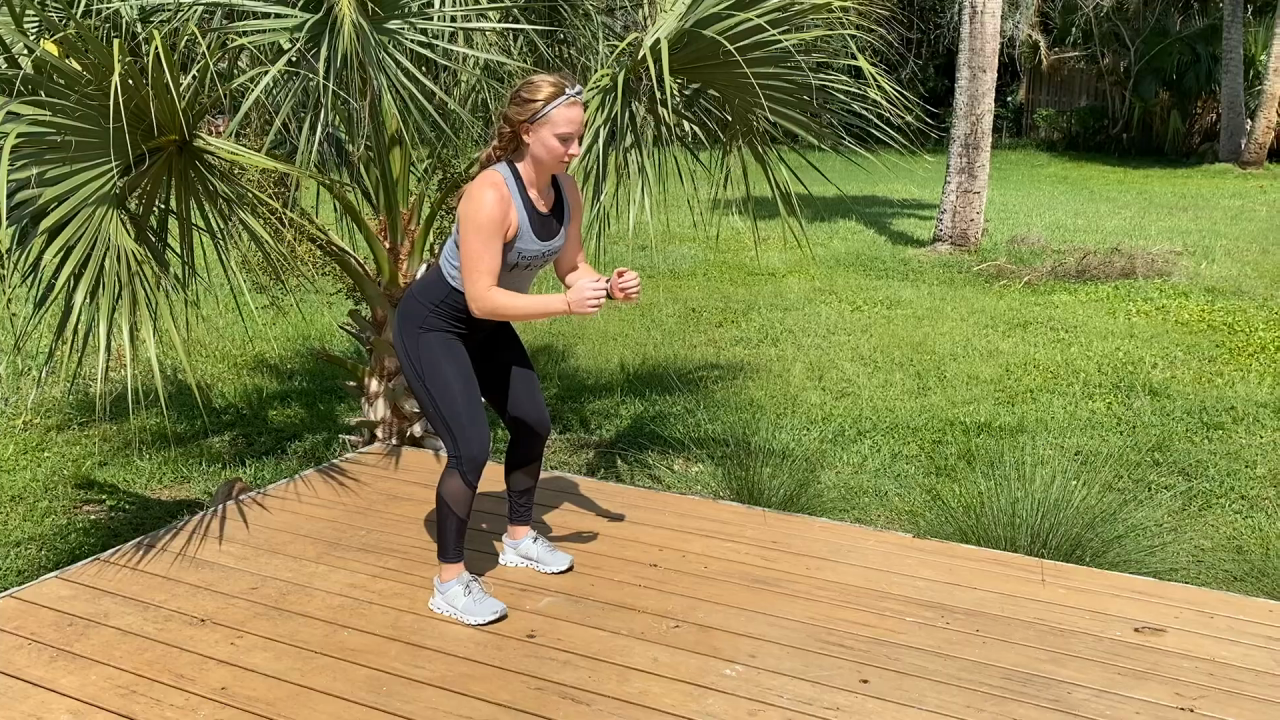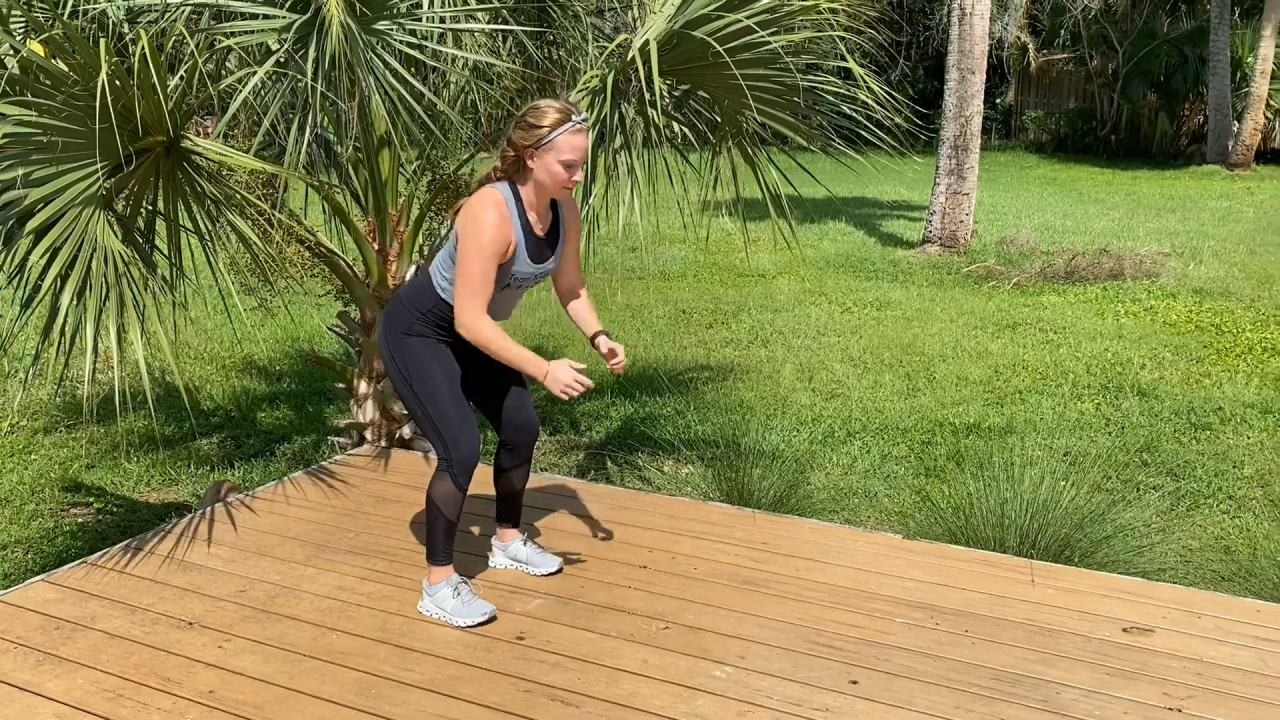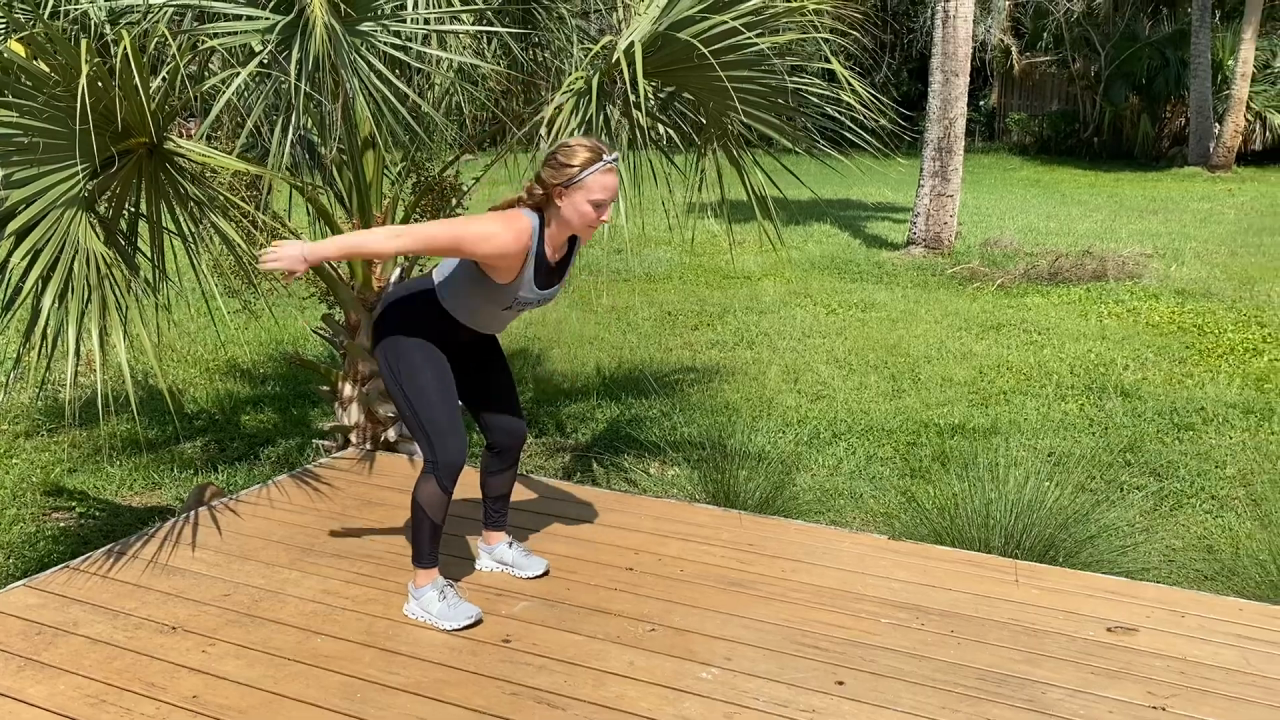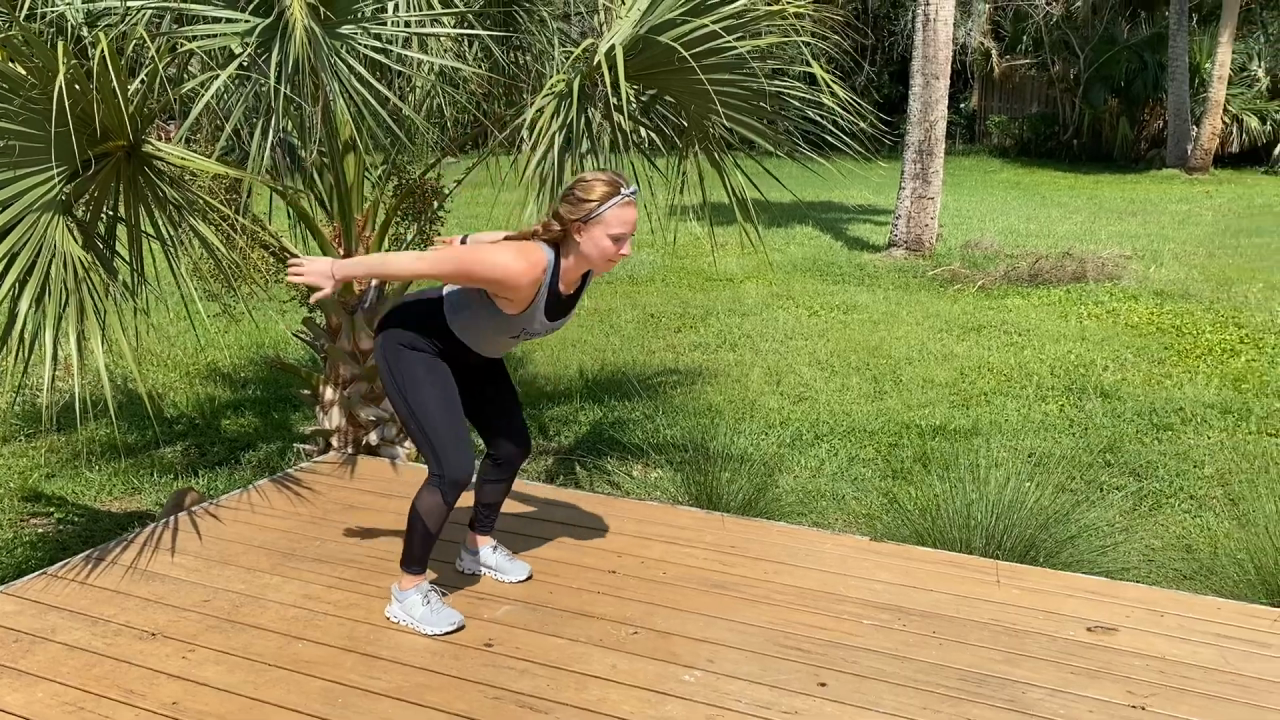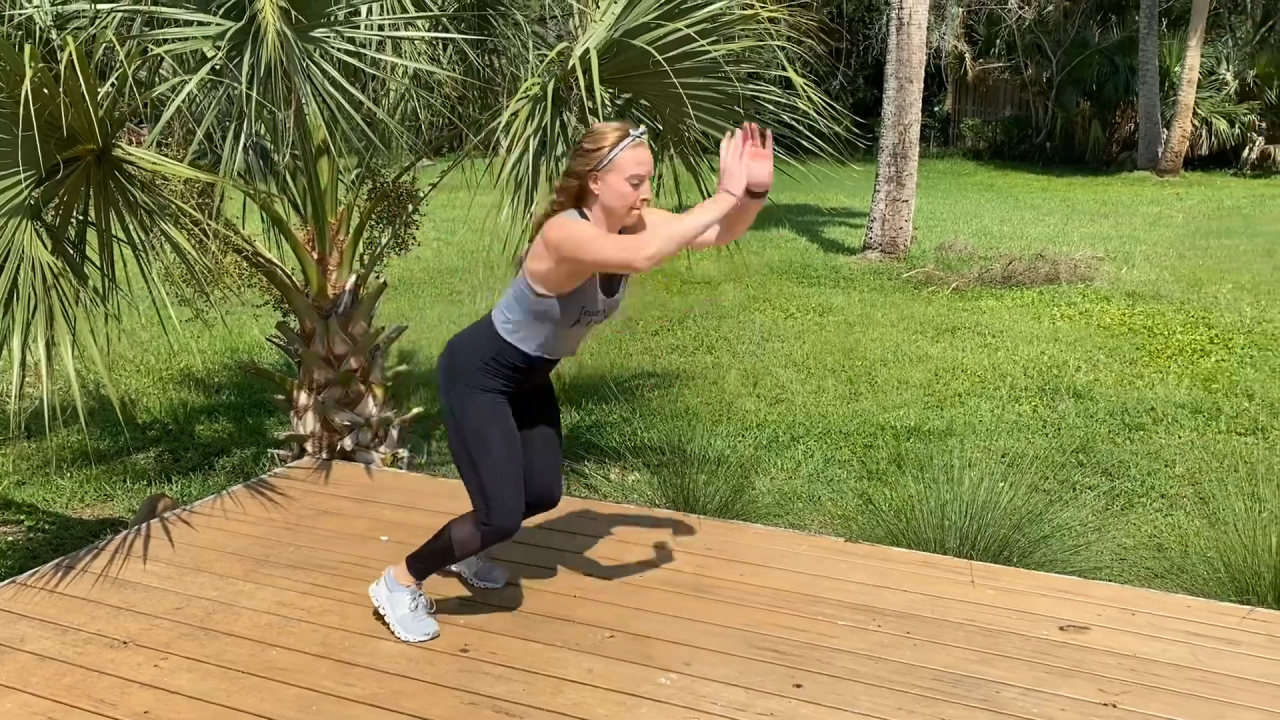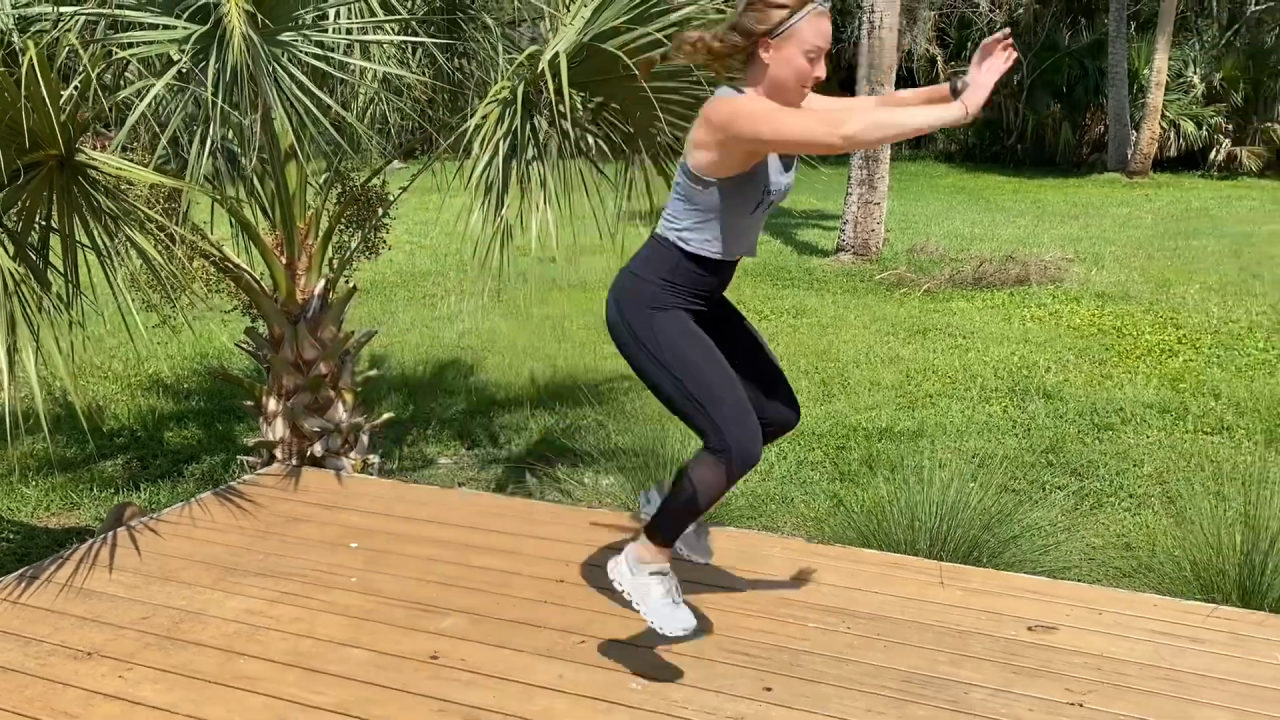
dt=0.3s
person 1, frame 1
left shoulder: (565, 191)
right shoulder: (490, 196)
left elbow: (572, 268)
right elbow: (481, 298)
left wrist: (609, 287)
right wrist: (567, 304)
left hip: (486, 325)
right hip: (433, 324)
left knee: (534, 423)
right knee: (471, 447)
left ankle: (519, 537)
right ankle: (449, 582)
person 1, frame 2
left shoulder: (566, 213)
right shoulder: (492, 214)
left elbow: (569, 289)
right elbow: (470, 320)
left wrist: (598, 337)
right wrist: (544, 370)
left hip: (474, 322)
right hip: (417, 329)
left knee: (523, 428)
right knee: (462, 449)
left ankle: (508, 539)
right ankle: (438, 585)
person 1, frame 3
left shoulder: (575, 230)
right shoulder: (509, 234)
right elbow: (400, 238)
right wrist: (312, 253)
left hip: (467, 332)
right hip: (411, 328)
left knee: (510, 433)
right knee: (446, 454)
left ankle: (495, 543)
right ankle: (423, 586)
person 1, frame 4
left shoulder: (582, 261)
right shoulder: (526, 268)
left elbow: (512, 239)
right elbow: (418, 262)
left wrist: (466, 244)
right wrist: (339, 271)
left hip: (472, 345)
right hip: (412, 337)
left knee: (512, 447)
right knee: (451, 468)
left ankle: (480, 545)
right ankle: (410, 587)
person 1, frame 5
left shoulder: (631, 227)
right shoulder: (566, 235)
left elbow: (720, 232)
right elbow: (642, 257)
left wrist: (753, 191)
right wrist: (724, 196)
left hip: (527, 377)
right hip: (477, 378)
left knee: (542, 495)
right knee: (500, 517)
left ankle: (467, 551)
right ankle: (399, 584)
person 1, frame 6
left shoulder: (776, 106)
right shoulder: (733, 116)
left elbow: (866, 118)
right elbow: (847, 133)
left wrist: (959, 87)
right wrist: (965, 105)
left hip: (698, 299)
right hip: (652, 306)
left knee: (779, 414)
right knee: (740, 442)
left ankle: (674, 507)
right ankle: (644, 562)
